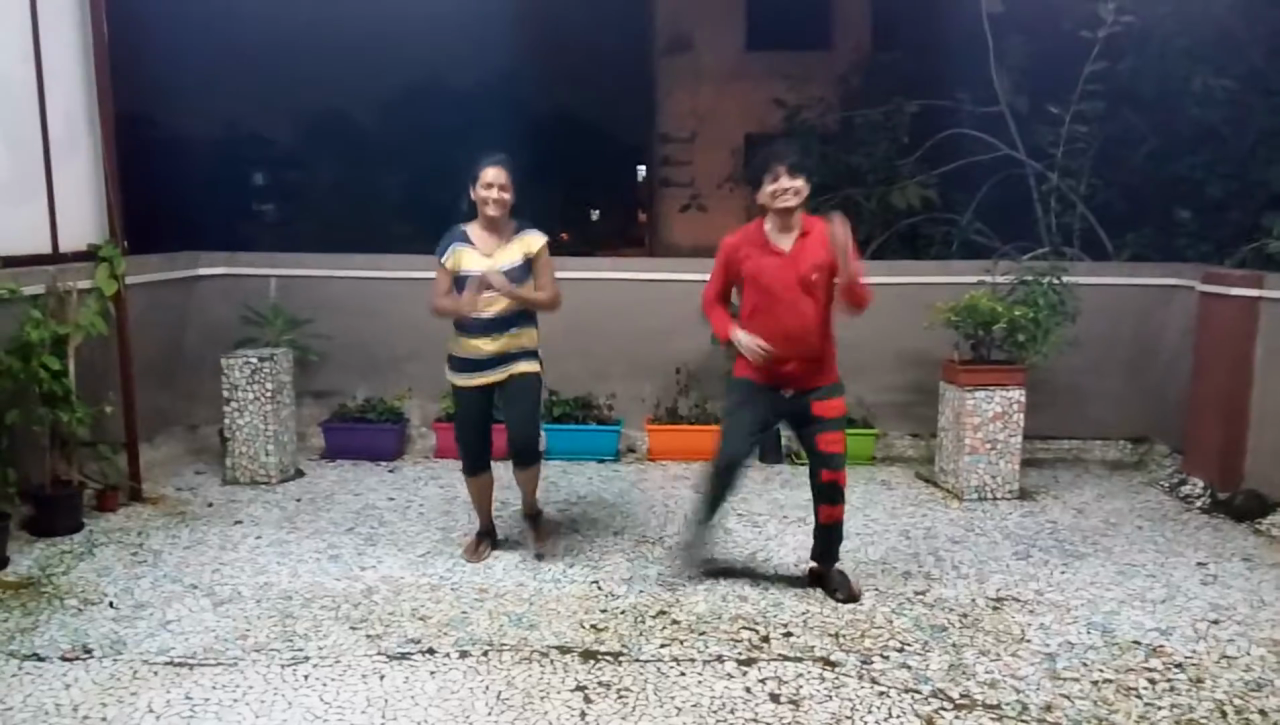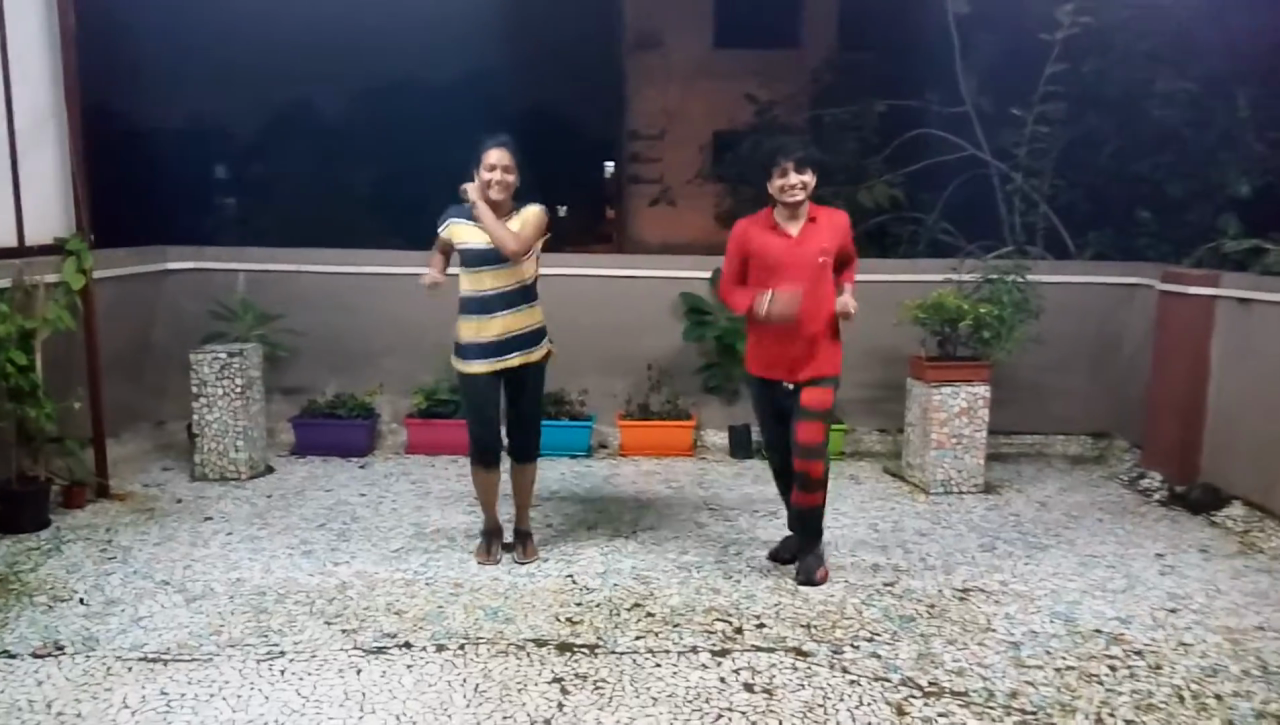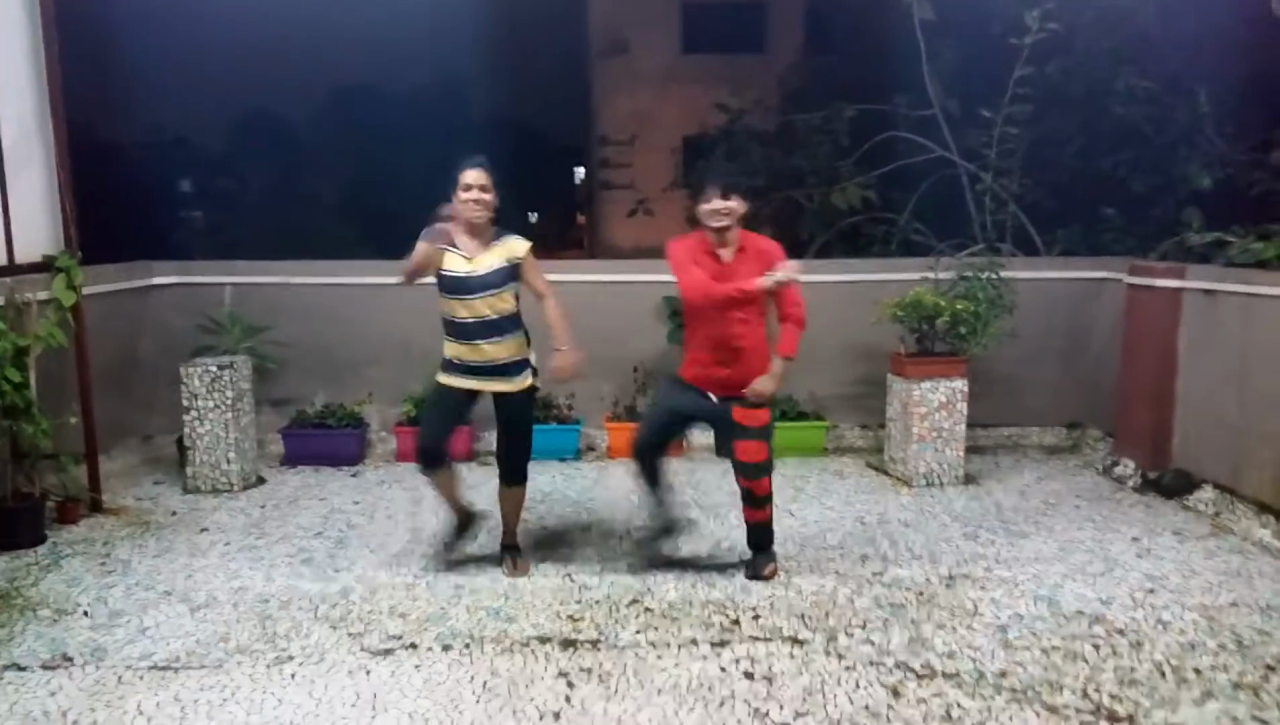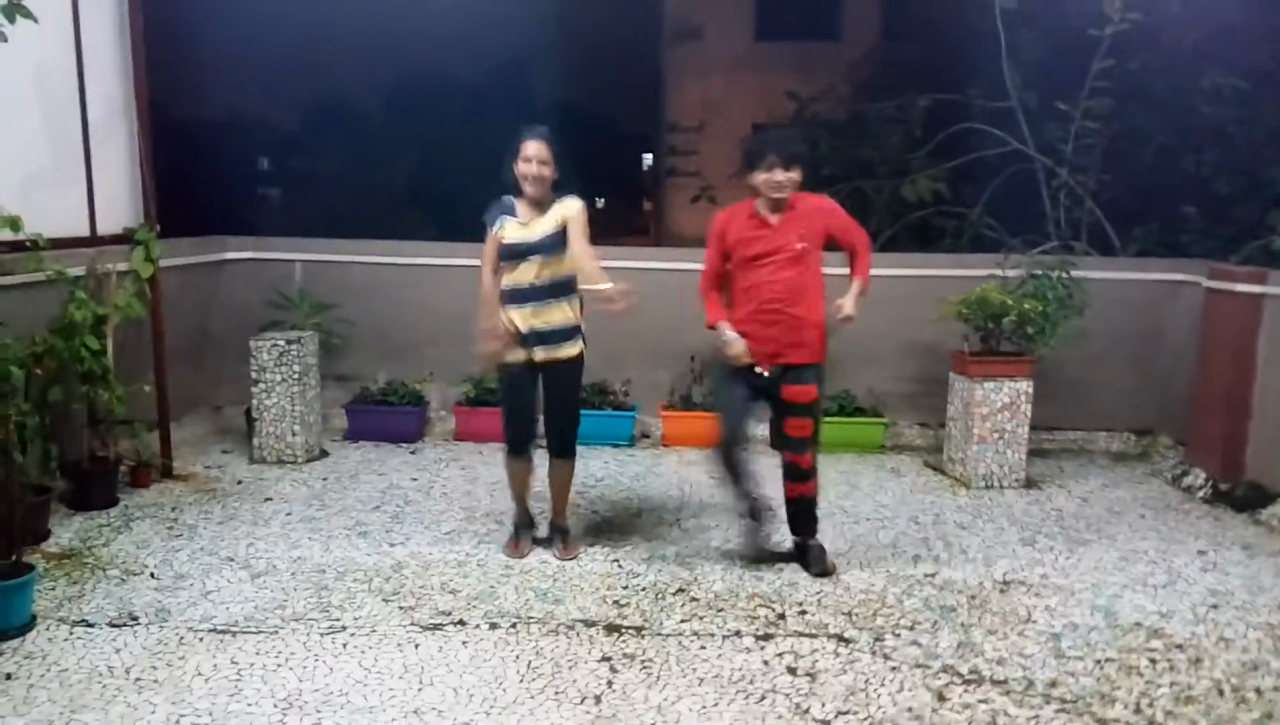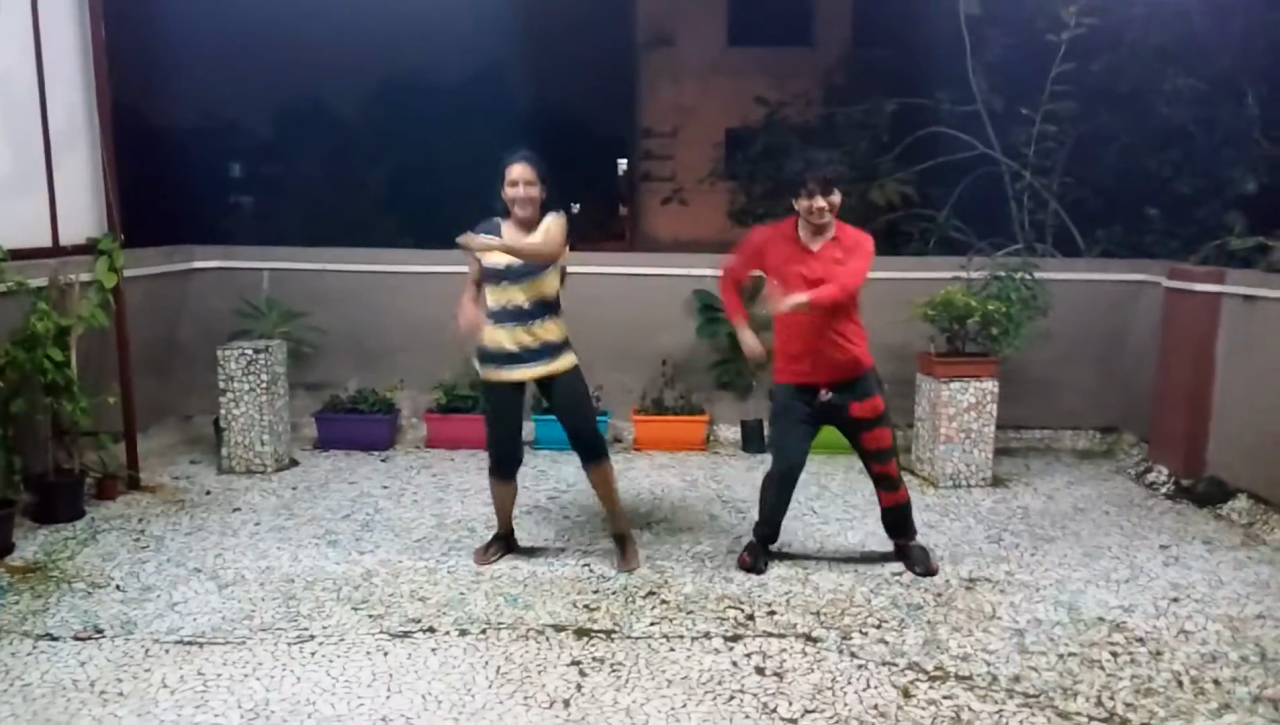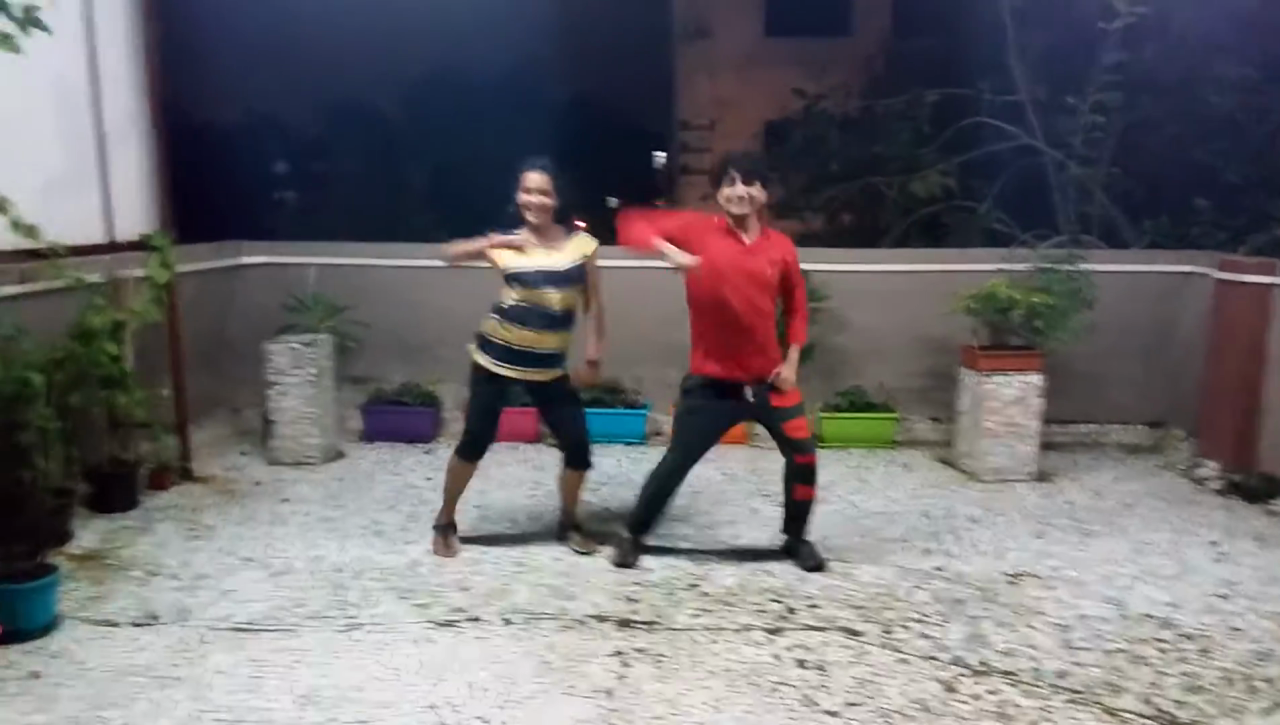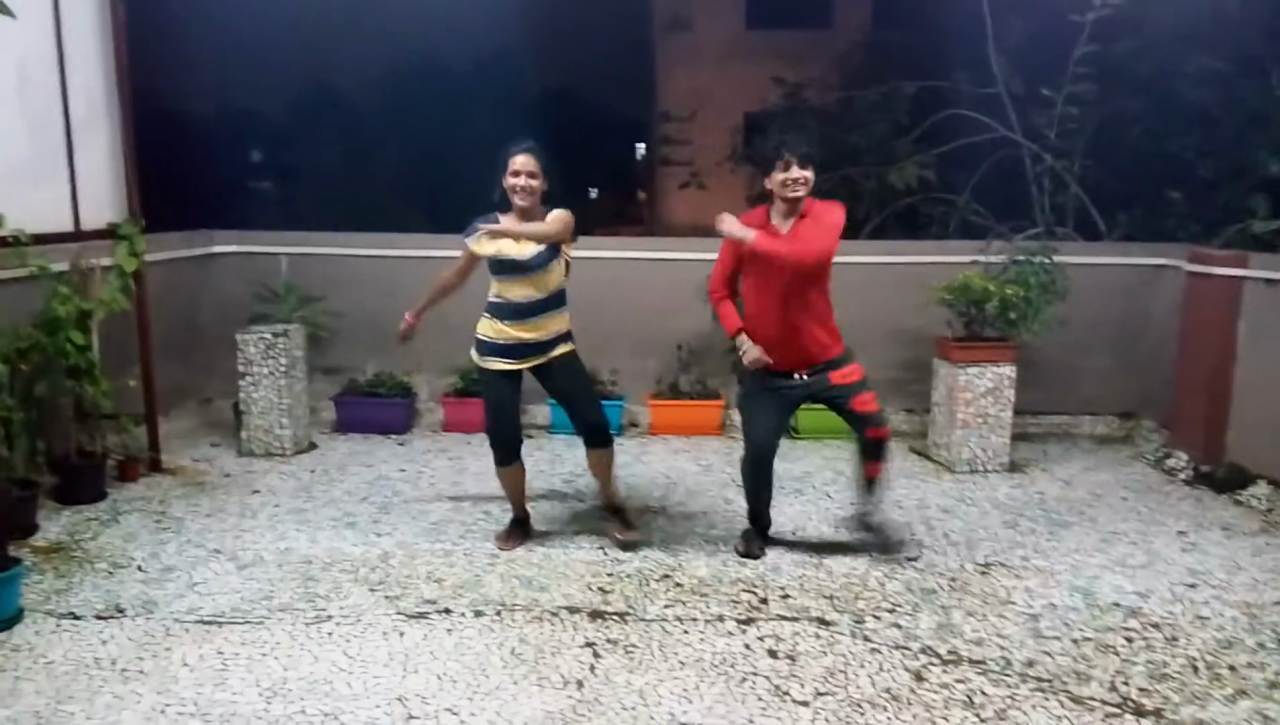
dt=0.7s
person 1, frame 1
left shoulder: (831, 237)
right shoulder: (738, 245)
left elbow: (857, 302)
right elbow: (714, 300)
left wrist: (849, 271)
right wrist: (735, 334)
left hip: (818, 380)
right hip: (755, 379)
left knee: (830, 474)
right knee: (730, 459)
left ankle: (826, 564)
right ankle: (703, 521)
person 1, frame 2
left shoulder: (837, 223)
right shoulder: (746, 231)
right elbow: (729, 290)
left wrist: (847, 294)
right wrist: (762, 304)
left hip: (818, 367)
right hip: (766, 368)
left knee: (809, 460)
right knee: (780, 459)
left ankle: (811, 546)
right ankle: (798, 532)
person 1, frame 3
left shoulder: (767, 250)
right shoulder: (684, 248)
left elbow: (793, 319)
right elbow: (698, 294)
left wrist: (774, 373)
right wrist: (766, 283)
left hip: (750, 388)
right hip: (693, 381)
left knee: (753, 477)
right knee: (646, 446)
left ankle: (762, 550)
right ankle: (663, 513)
person 1, frame 4
left shoulder: (819, 210)
right shoulder: (729, 221)
left elbow: (860, 244)
right elbow: (711, 285)
left wrist: (854, 294)
right wrist: (724, 330)
left hip: (799, 359)
right hip: (744, 359)
left knee: (799, 455)
right knee: (729, 440)
left ankle: (806, 540)
right ankle: (752, 510)
person 1, frame 5
left shoulder: (857, 242)
right shoulder: (769, 239)
left elbow: (847, 292)
right elbow: (731, 278)
left wrist: (797, 300)
right wrist: (743, 329)
left hip: (853, 379)
right hip: (796, 383)
left knee: (884, 465)
right knee: (785, 469)
left ankle: (906, 542)
right ankle: (761, 542)
person 1, frame 6
left shoulder: (781, 248)
right shoulder: (696, 229)
left elbow: (796, 307)
right elbow: (630, 225)
left wrist: (791, 361)
right wrist: (667, 250)
left hip: (769, 378)
right hip: (712, 382)
left knee: (803, 455)
right knee: (676, 461)
left ankle: (796, 537)
right ankle: (632, 534)
person 1, frame 7
left shoulder: (826, 214)
right shoulder: (742, 226)
left elbow: (808, 257)
right elbow: (721, 290)
left wrist: (748, 238)
right wrist: (741, 338)
left hip: (823, 357)
right hip: (764, 366)
left knee: (874, 426)
right knee: (758, 454)
left ankle: (869, 508)
right ankle: (757, 528)
person 2, frame 1
left shoulder: (531, 240)
right shoulder: (455, 243)
left elbow: (552, 298)
right elbow: (439, 303)
left wrist: (505, 287)
right wrist: (462, 305)
left hip: (519, 359)
right hip: (469, 362)
left knee: (524, 442)
right knee: (473, 452)
left ankle: (531, 509)
right ankle: (486, 528)
person 2, frame 2
left shoulder: (533, 214)
right shoulder: (454, 219)
left elbow: (513, 246)
right elbow: (439, 254)
left wrist: (480, 207)
right wrist: (434, 273)
left hip: (525, 344)
right hip: (476, 348)
left knee: (525, 439)
right knee: (485, 441)
left ankle: (522, 528)
right ankle: (491, 527)
person 2, frame 3
left shoulder: (515, 245)
right shoulder: (439, 235)
left elbow: (546, 297)
right elbow: (409, 274)
left wrist: (565, 346)
right wrist: (439, 237)
left hip: (511, 367)
right hip: (459, 368)
left knee: (513, 459)
right knee: (428, 447)
left ankle: (510, 543)
right ankle: (462, 514)
person 2, frame 4
left shoulder: (569, 208)
right shoulder: (500, 211)
left elbow: (582, 253)
right elbow: (489, 274)
left wrist: (604, 286)
right wrist: (488, 327)
left hip: (562, 337)
right hip: (512, 337)
left knee: (562, 432)
right knee: (519, 431)
left ankle: (560, 525)
right ankle: (522, 519)
person 2, frame 5
left shoulder: (554, 222)
right shoulder: (487, 232)
left elbow: (545, 245)
right elbow: (472, 288)
left wrist: (485, 245)
right wrist: (468, 312)
left hip: (554, 354)
right hip: (500, 361)
left knee: (588, 442)
right knee: (503, 454)
left ankle: (621, 533)
right ankle: (504, 533)
person 2, frame 6
left shoulder: (581, 243)
right shoulder: (505, 240)
left elbow: (593, 304)
right elbow: (452, 254)
left wrist: (591, 356)
right wrist: (498, 242)
left hip: (550, 363)
right hip: (498, 355)
left knee: (578, 445)
right knee: (474, 440)
left ankle: (569, 523)
right ankle: (445, 522)
person 2, frame 7
left shoulder: (556, 220)
right shoulder: (483, 229)
left elbow: (557, 233)
right elbow: (454, 276)
left wrist: (506, 230)
right wrist: (416, 312)
left hip: (551, 345)
right hip: (497, 349)
left knee: (595, 425)
right knee: (503, 441)
left ankle: (612, 505)
right ankle: (520, 519)
